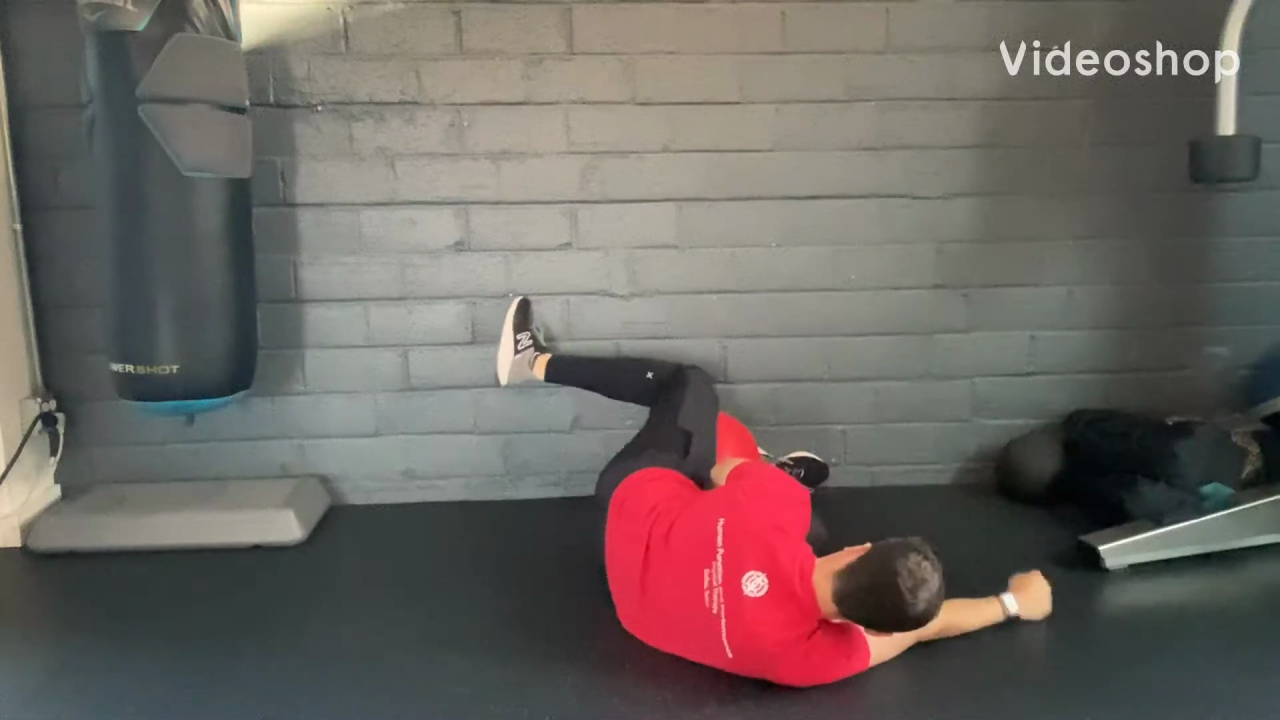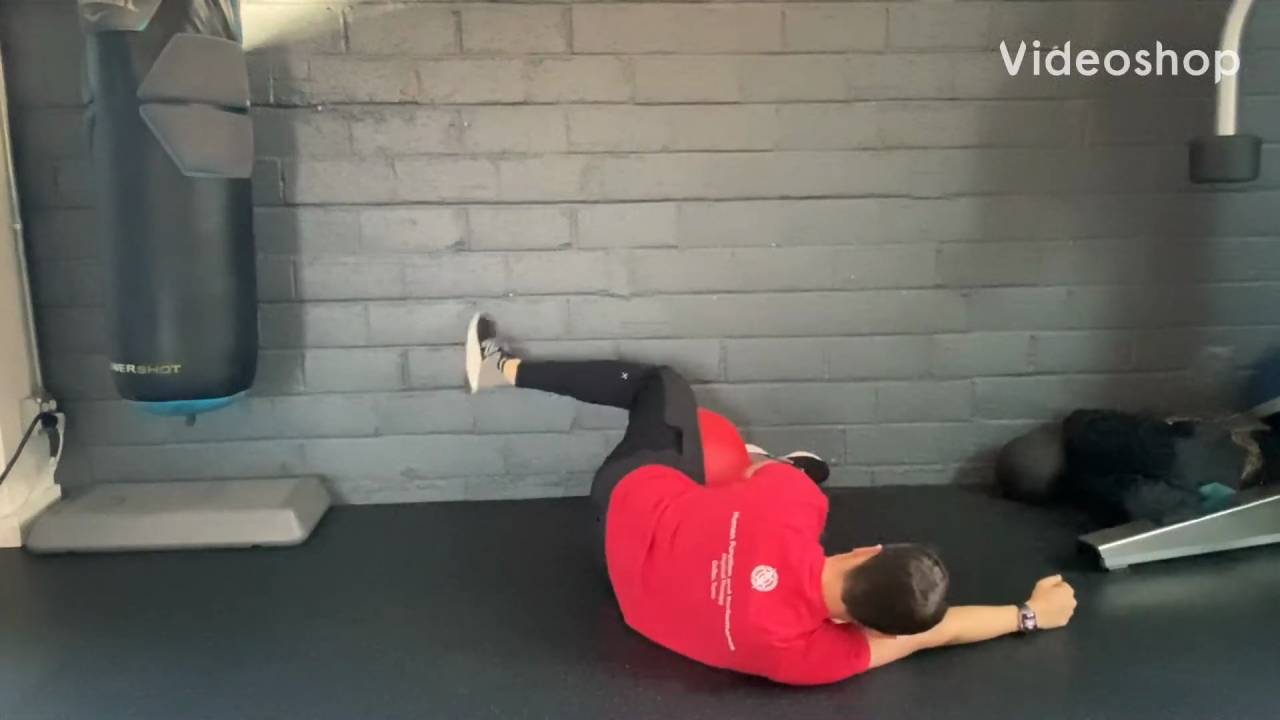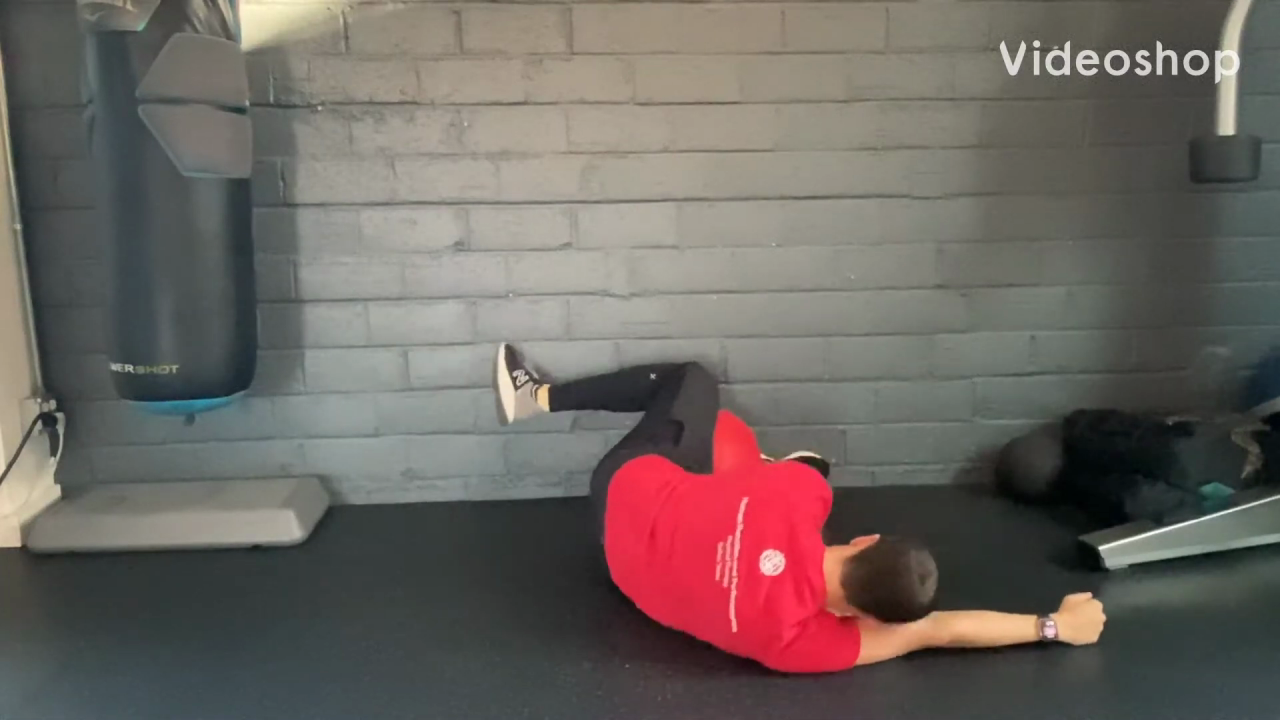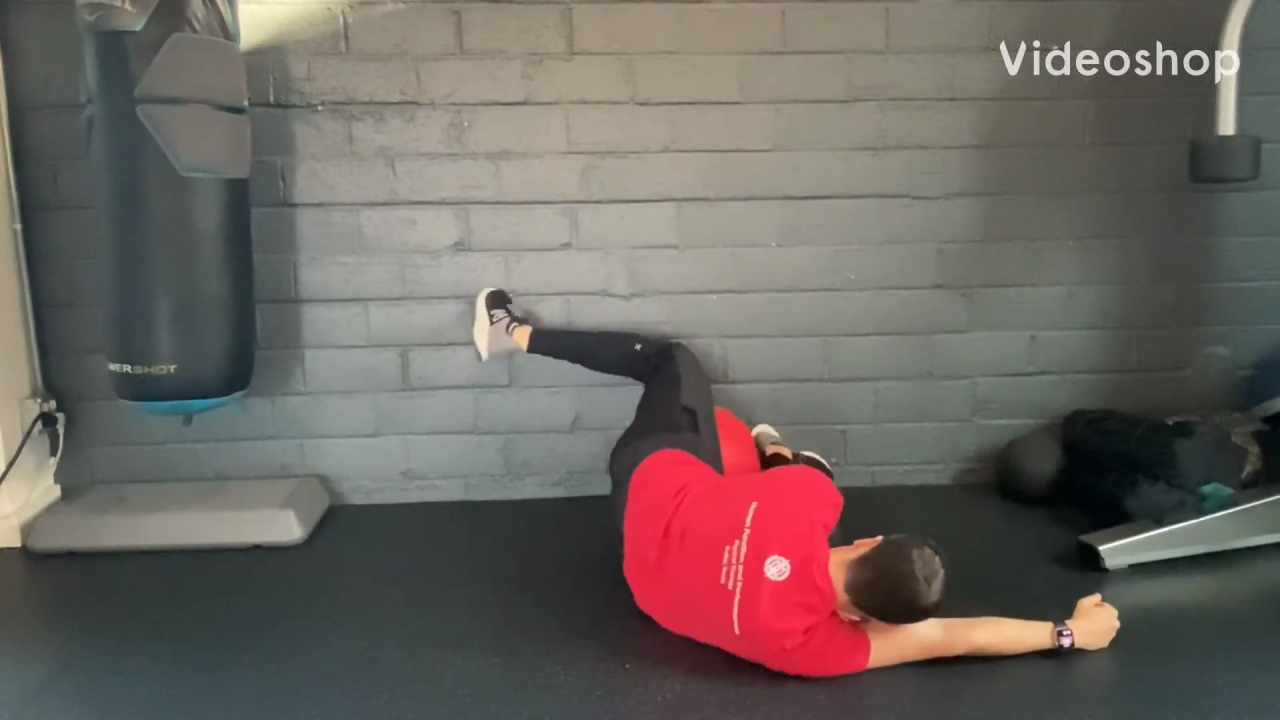
dt=0.7s
person 1, frame 1
left shoulder: (776, 504)
right shoulder: (805, 658)
left elbow: (723, 470)
right elbow: (918, 628)
right wrist: (1015, 602)
left hip: (635, 493)
left knee: (690, 382)
left ankle: (537, 364)
person 1, frame 2
left shoulder: (792, 498)
right shoulder: (799, 656)
right elbow: (927, 634)
right wrist: (1032, 613)
left hip: (636, 494)
left knee: (663, 382)
left ankle: (504, 369)
person 1, frame 3
left shoulder: (796, 490)
right shoulder: (789, 640)
right elbow: (936, 632)
right wrist: (1055, 626)
left hip: (632, 484)
right hip: (635, 527)
left knee: (692, 379)
left ankle: (538, 397)
person 1, frame 4
left shoulder: (808, 498)
right shoulder: (803, 644)
right elbow: (952, 640)
right wrist: (1071, 632)
left hip: (657, 477)
left knee: (673, 359)
left ankle: (516, 334)
